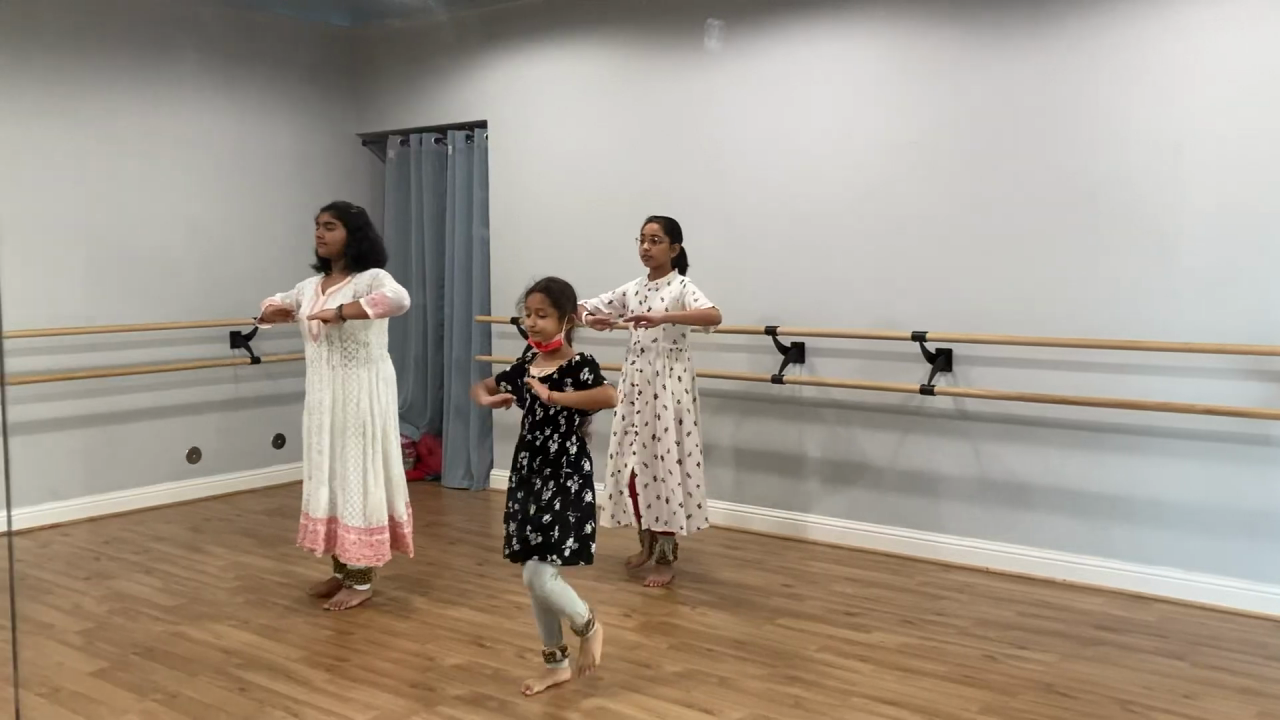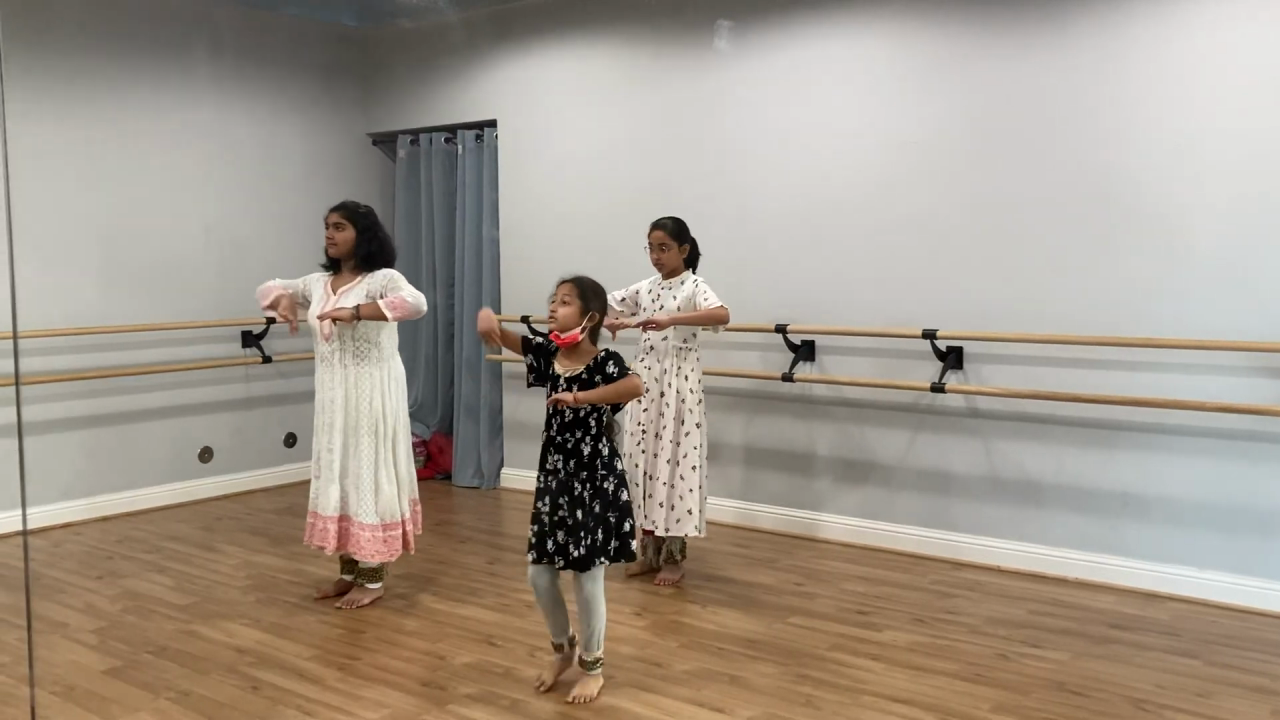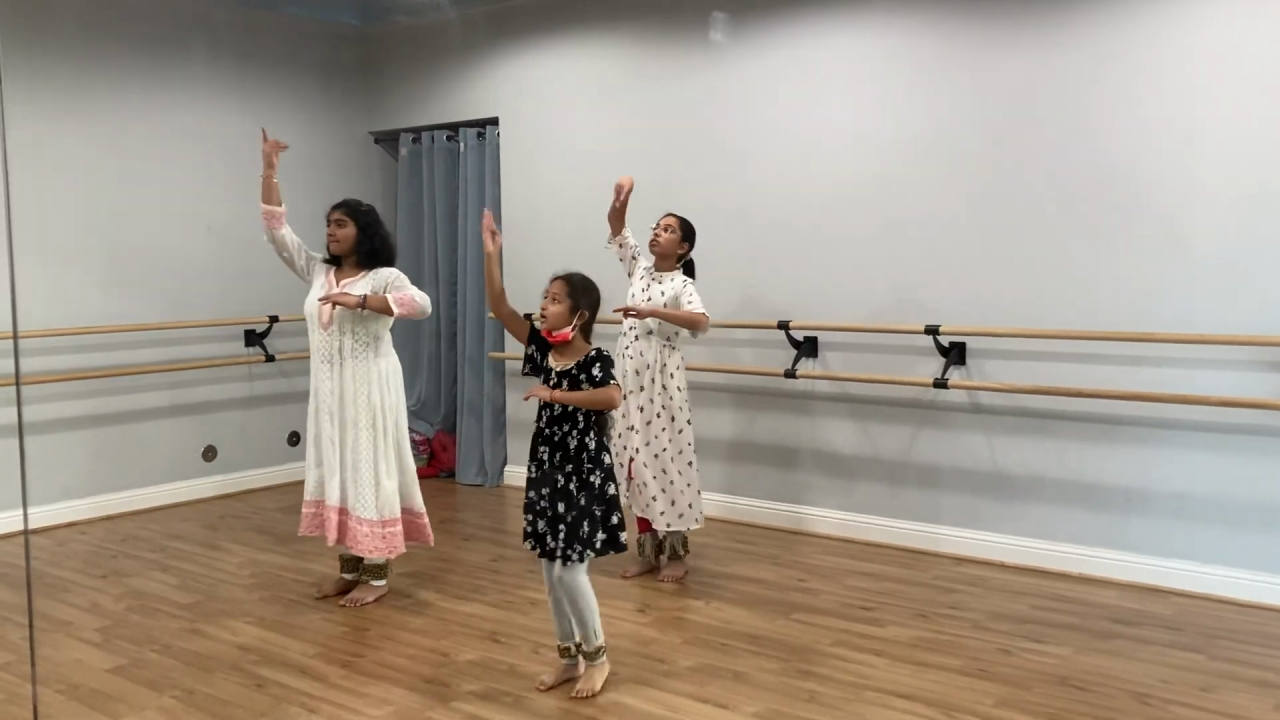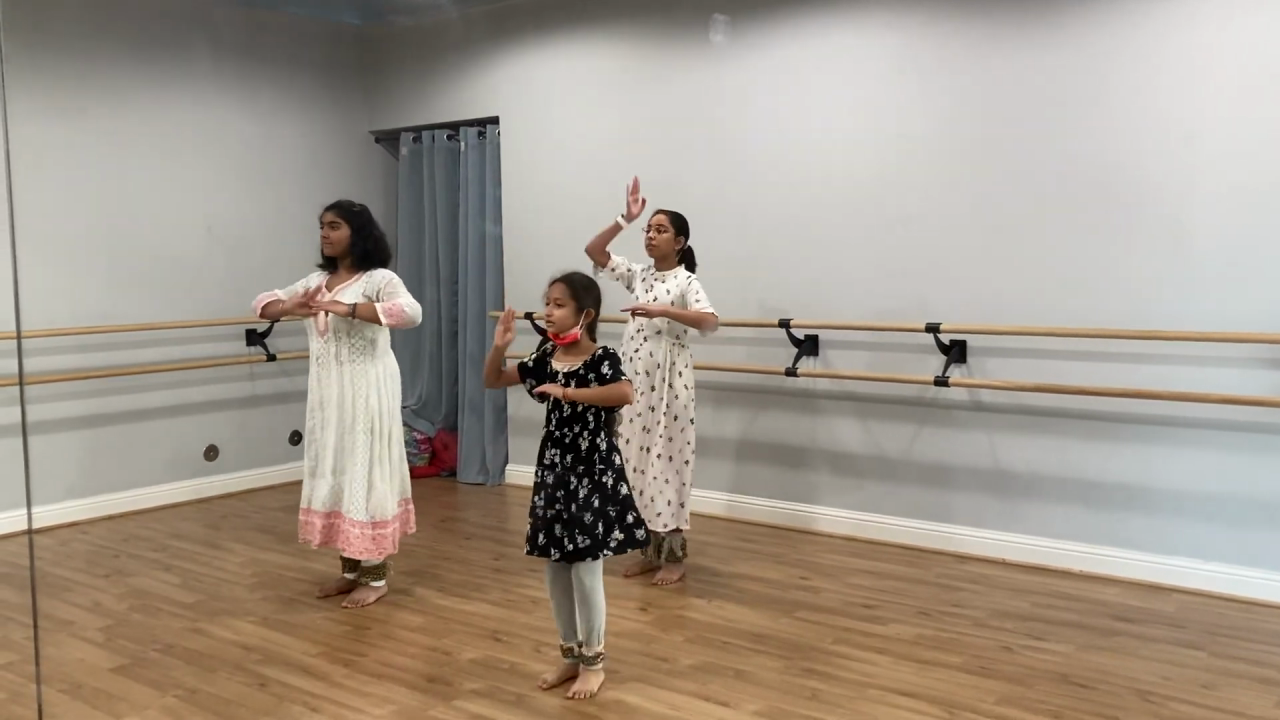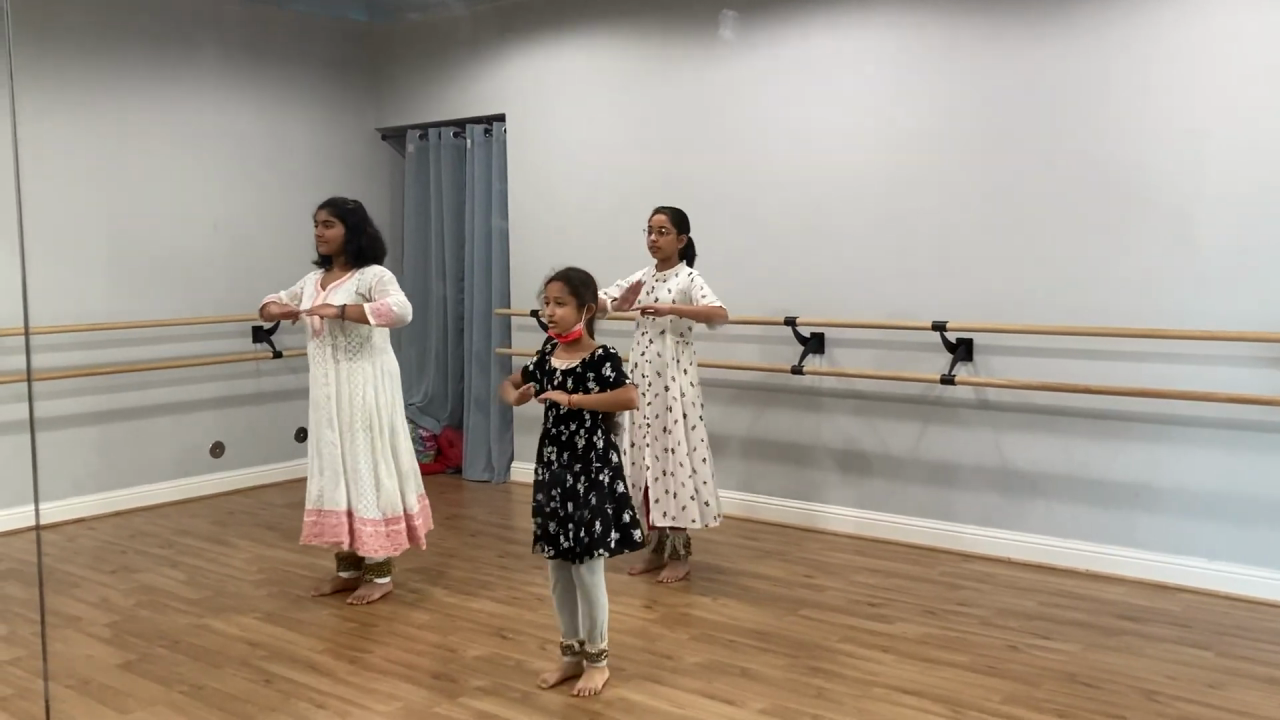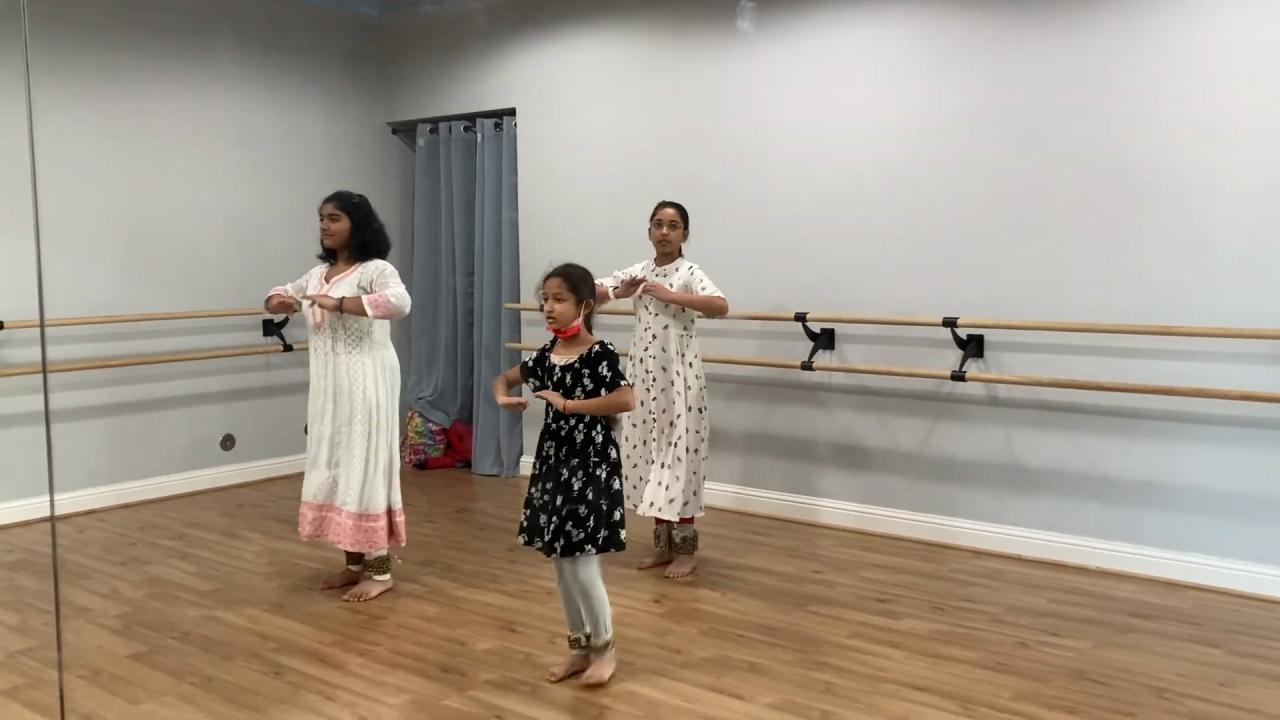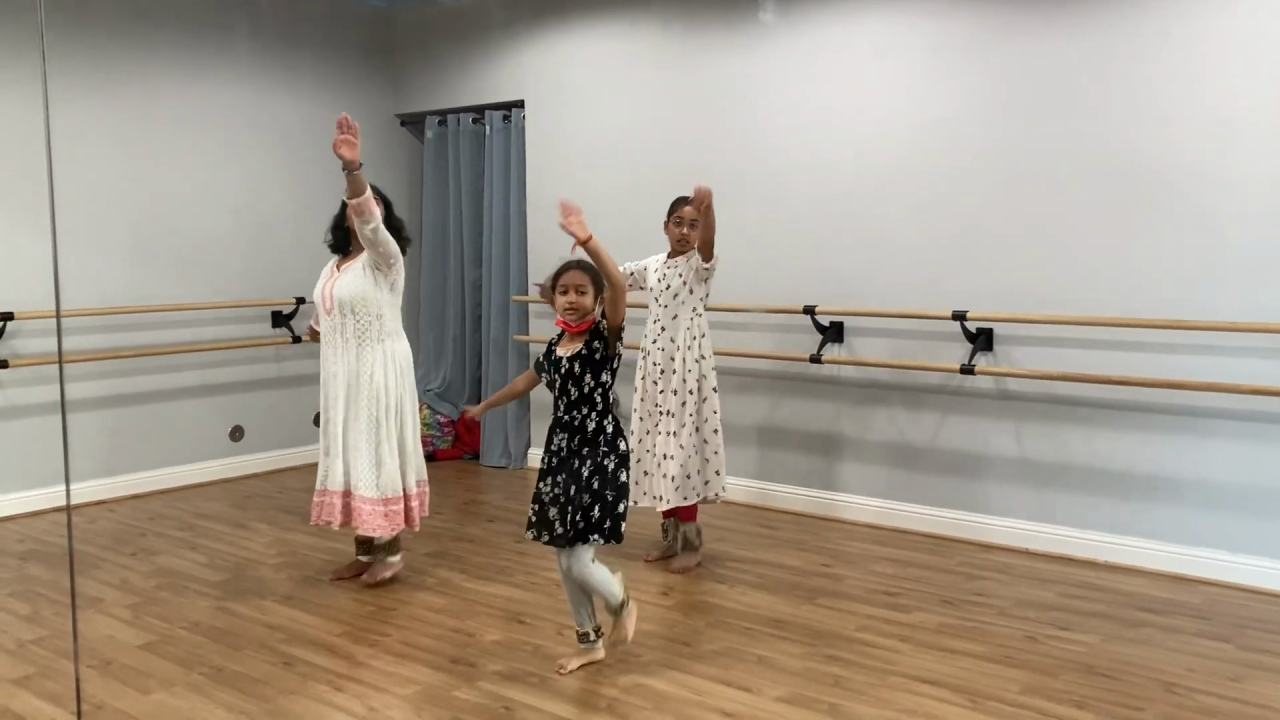
dt=0.7s
person 1, frame 1
left shoulder: (579, 365)
right shoulder: (525, 365)
left elbow: (610, 397)
right elbow: (481, 387)
left wrist: (552, 396)
right wrist: (489, 400)
left hip: (565, 480)
right hip: (528, 476)
left knee: (537, 577)
right knee: (537, 577)
left ankle: (588, 625)
right ankle: (556, 663)
person 1, frame 2
left shoulder: (605, 362)
right shoulder: (546, 354)
left elbow: (636, 386)
right elbow: (502, 336)
left wrist: (579, 397)
right wrist: (487, 320)
left hip: (595, 481)
right hip: (554, 478)
left knee: (587, 578)
right knee: (540, 577)
left ankle: (592, 669)
right ankle: (563, 650)
person 1, frame 3
left shoulder: (595, 360)
right shoulder: (539, 347)
left elbow: (613, 398)
right elbow: (499, 307)
left wrist: (555, 394)
right wrist: (491, 254)
left hip: (583, 474)
right hip: (546, 472)
left knee: (569, 571)
right knee: (551, 571)
left ankle: (596, 657)
right ankle: (569, 657)
person 1, frame 4
left shoulder: (602, 359)
right shoulder: (544, 358)
left elbow: (626, 393)
right elbow: (492, 381)
left wrist: (567, 392)
right wrist: (499, 348)
left hip: (593, 473)
right hip: (553, 470)
left knee: (585, 572)
right knee: (556, 569)
left ankle: (593, 663)
right ankle: (571, 656)
person 1, frame 5
left shoulder: (602, 358)
right shoulder: (546, 356)
left elbow: (631, 398)
right elbow: (508, 385)
left wrist: (571, 399)
right wrist: (517, 396)
left hip: (592, 471)
right hip: (552, 467)
left knee: (587, 569)
right knee: (559, 569)
left ankle: (597, 660)
right ankle: (572, 653)
person 1, frame 6
left shoulder: (600, 355)
right shoulder: (545, 354)
left elbow: (626, 400)
right elbow: (504, 378)
left wrist: (570, 405)
right wrist: (503, 398)
left hip: (592, 466)
right hip: (552, 463)
left knee: (582, 567)
right knee: (562, 565)
left ankle: (603, 651)
right ankle: (580, 648)
person 1, frame 7
left shoulder: (605, 338)
right shoulder: (554, 347)
left elbow: (617, 290)
right elbow: (531, 378)
left wrist: (588, 242)
right wrist: (485, 407)
left hip: (599, 457)
right hip: (560, 453)
left knee: (577, 563)
right knee: (566, 560)
left ankle: (621, 605)
right ankle: (589, 641)
person 2, frame 1
left shoulder: (372, 279)
right shoulder: (311, 285)
left elbow: (399, 299)
right elbow: (276, 303)
left wrist: (341, 312)
right wrist: (274, 311)
left hip: (362, 394)
right hip: (324, 396)
left knee: (358, 476)
right knee: (327, 476)
left ankle: (361, 580)
right ankle: (341, 570)
person 2, frame 2
left shoulder: (383, 279)
right shoulder: (318, 283)
left elbow: (415, 303)
right elbow: (274, 289)
left wrist: (355, 311)
right wrist: (283, 300)
left hip: (372, 395)
right hip: (333, 396)
left knee: (369, 475)
right knee: (336, 475)
left ankle: (373, 578)
right ankle: (349, 571)
person 2, frame 3
left shoulder: (385, 277)
right shoulder: (316, 272)
left elbow: (421, 305)
right elbow: (276, 230)
left wrist: (359, 301)
right wrist: (269, 168)
left hip: (369, 391)
right hip: (328, 392)
left knee: (369, 474)
right knee: (334, 475)
left ankle: (376, 576)
right ankle: (349, 570)
person 2, frame 4
left shoulder: (380, 279)
right shoulder: (316, 281)
left elbow: (411, 312)
right elbow: (262, 303)
left wrist: (350, 308)
right wrist: (291, 307)
left hip: (367, 392)
right hip: (327, 393)
left knee: (365, 474)
right knee: (332, 473)
left ankle: (376, 576)
right ankle: (350, 569)
person 2, frame 5
left shoulder: (373, 276)
right shoulder: (313, 280)
left elbow: (401, 310)
right elbow: (271, 303)
left wrist: (339, 311)
right wrist: (277, 310)
left hip: (366, 388)
right hip: (328, 391)
left knee: (368, 469)
right knee: (333, 471)
left ankle: (379, 573)
right ankle: (348, 567)
person 2, frame 6
left shoulder: (376, 270)
right shoulder: (319, 274)
left elbow: (399, 303)
right elbow: (281, 295)
left wrist: (338, 304)
right wrist: (280, 301)
left hip: (366, 384)
right hip: (329, 386)
left knee: (365, 466)
right knee: (334, 466)
left ankle: (380, 570)
right ankle: (355, 562)
person 2, frame 7
left shoulder: (385, 256)
right shoulder: (335, 265)
left elbow: (369, 220)
left wrist: (353, 167)
right wrist: (315, 332)
left hip: (379, 371)
right hip: (342, 373)
left knee: (375, 455)
right knee: (345, 457)
left ankle: (388, 550)
right ankle: (365, 553)
person 3, frame 1
left shoulder: (682, 288)
right shoulder: (632, 290)
left elbow: (714, 316)
right elbow: (581, 308)
left wrist: (662, 318)
right wrist: (591, 319)
left hip: (669, 385)
right hip: (635, 383)
left knee: (665, 465)
right knee: (632, 465)
left ankle: (665, 558)
right ankle: (649, 542)
person 3, frame 2
left shoulder: (694, 287)
right shoulder: (644, 289)
left elbow: (722, 315)
left wrist: (671, 319)
right wrist: (608, 321)
left hip: (679, 383)
right hip: (644, 383)
left knee: (675, 463)
right knee: (643, 462)
left ankle: (674, 557)
right ankle: (650, 549)
person 3, frame 3
left shoulder: (682, 285)
right shoulder: (638, 267)
left elbow: (701, 322)
right elbow: (616, 226)
left wrist: (653, 312)
right wrist: (621, 196)
left hip: (662, 380)
right hip: (630, 379)
left knee: (664, 460)
right knee: (636, 464)
left ankle: (676, 553)
right ankle: (648, 550)
person 3, frame 4
left shoulder: (686, 281)
right shoulder: (637, 274)
left elbow: (710, 322)
right elbow: (592, 251)
left wrist: (663, 311)
right wrist: (625, 220)
left hip: (668, 381)
right hip: (635, 381)
left knee: (665, 460)
right knee: (639, 461)
left ankle: (674, 555)
right ankle: (651, 550)
person 3, frame 5
left shoulder: (689, 279)
right shoulder: (639, 280)
left elbow: (720, 315)
left wrist: (670, 309)
right wrist: (618, 304)
left hip: (674, 379)
right hip: (641, 378)
left knee: (674, 459)
right knee: (645, 462)
left ankle: (678, 554)
right ankle: (655, 549)
person 3, frame 6
left shoulder: (690, 273)
right shoulder: (637, 272)
left elbow: (720, 306)
right elbow: (591, 291)
left wrist: (668, 294)
right wrist: (622, 291)
left hip: (679, 374)
right hip: (644, 374)
left knee: (676, 454)
right knee: (650, 454)
left ankle: (686, 547)
right ankle: (664, 543)
person 3, frame 7
left shoulder: (701, 264)
right shoulder: (650, 266)
left elbow: (710, 245)
left wrist: (706, 207)
left hip: (687, 367)
right hip: (653, 365)
left knee: (680, 447)
right knee: (656, 446)
left ankle: (690, 544)
right ankle: (671, 536)
